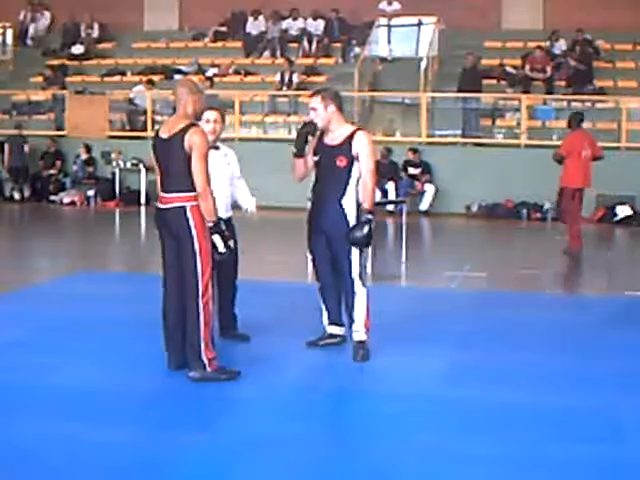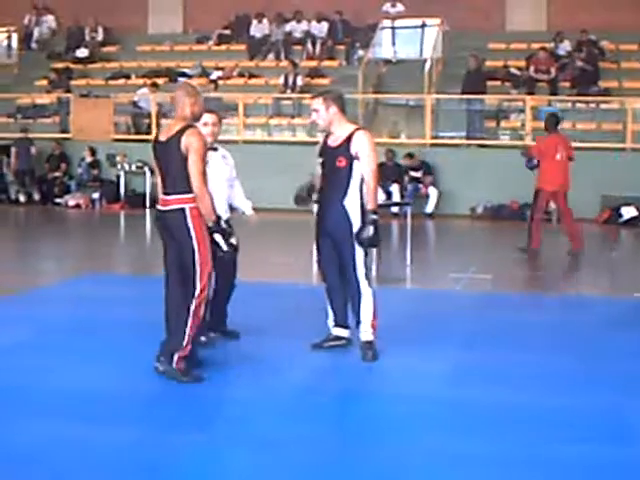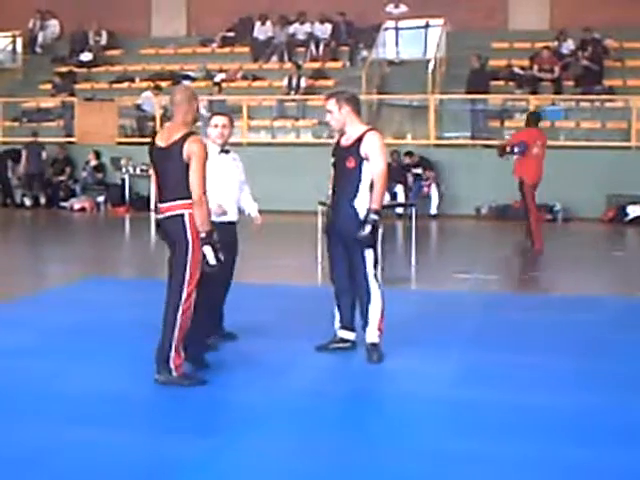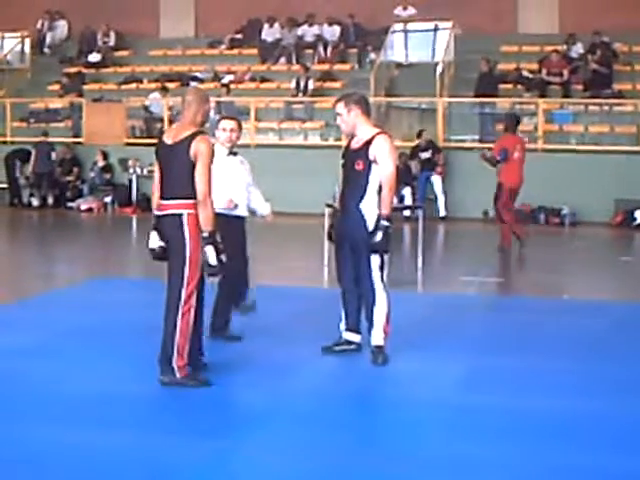
dt=0.4s
person 1, frame 1
left shoulder: (160, 133)
right shoulder: (195, 134)
right elbow: (201, 188)
right wrist: (215, 226)
left hip: (164, 210)
right hip: (187, 211)
left knee: (174, 283)
right knee: (198, 287)
left ankle: (177, 355)
right ankle: (202, 364)
person 1, frame 2
left shoulder: (160, 135)
right shoulder: (192, 135)
right elbow: (198, 188)
right wrist: (215, 225)
left hip: (164, 213)
right hip: (186, 213)
left knee: (176, 285)
right knee: (196, 286)
left ankle: (180, 352)
right ankle: (171, 358)
person 1, frame 3
left shoulder: (156, 140)
right shoulder: (193, 142)
left elbow: (157, 188)
right elbow: (197, 197)
right wrist: (207, 237)
left hip: (164, 218)
right hip: (184, 219)
left knee: (183, 288)
right knee: (182, 292)
left ankle: (189, 350)
right ankle: (168, 368)
person 1, frame 4
left shoulder: (164, 138)
right shoulder: (201, 142)
left elbow: (156, 188)
right elbow: (202, 197)
left wrist: (156, 225)
right wrist: (210, 238)
left hip: (165, 217)
right hip: (185, 218)
left knee: (186, 288)
right knee: (183, 293)
left ankle: (188, 355)
right ankle: (173, 368)
person 2, frame 1
left shoulder: (359, 139)
right shoulder: (316, 139)
left elbow: (368, 180)
right elbow: (299, 175)
left wrist: (366, 217)
right wrist: (300, 148)
left hip: (344, 218)
right hip: (318, 217)
left knee: (351, 277)
right knee: (325, 276)
left ankle: (360, 337)
right ankle: (334, 329)
person 2, frame 2
left shoulder: (359, 138)
right shoulder: (325, 141)
left elbow: (370, 180)
left wrist: (371, 218)
right wrist: (310, 189)
left hip: (350, 218)
right hip: (325, 219)
left knee: (357, 278)
right knee: (332, 278)
left ankle: (367, 337)
right ankle: (339, 332)
person 2, frame 3
left shoulder: (371, 139)
right shoulder: (339, 141)
left elbow: (379, 180)
left wrist: (372, 217)
left hip: (359, 220)
right hip: (338, 220)
left knee: (366, 280)
right knee: (340, 279)
left ankle: (373, 340)
right ankle: (345, 334)
person 2, frame 4
left shoulder: (380, 143)
right shoulder: (350, 144)
left elbow: (388, 186)
left wrist: (383, 224)
right wrist: (337, 217)
left hip: (367, 224)
right hip: (347, 223)
left knee: (372, 284)
right knee: (347, 282)
left ankle: (378, 343)
right ankle: (350, 336)
person 3, frame 1
left shoulder: (229, 155)
left elbow: (237, 184)
left wrist: (249, 204)
left hip: (224, 222)
left knee: (228, 277)
left ankle: (228, 326)
person 3, frame 2
left shoulder: (225, 156)
left elbow: (234, 186)
left wrist: (246, 208)
left hip: (223, 223)
left knee: (227, 275)
left ankle: (217, 323)
right ankle: (199, 328)
person 3, frame 3
left shoulder: (235, 159)
left elbow: (242, 188)
left wrist: (252, 210)
right wrist: (210, 206)
left hip: (228, 226)
left knee: (223, 278)
right knee: (205, 280)
left ankle: (215, 326)
right ankle: (199, 335)
person 3, frame 4
left shoulder: (242, 163)
left elbow: (251, 190)
left wrist: (264, 209)
right wrist: (221, 202)
left hip: (237, 221)
right hip: (217, 218)
left knee: (231, 275)
left ankle: (220, 326)
person 4, frame 1
left shoulder: (571, 137)
right shoulder: (589, 137)
left elbow: (557, 156)
right elbow: (599, 155)
left wrist: (562, 160)
left hip: (570, 180)
right hip: (583, 180)
left knee: (563, 210)
right knee: (574, 212)
left ankle: (575, 243)
right ankle: (575, 246)
person 4, frame 2
left shoulder: (545, 141)
right shoulder: (565, 140)
left elbow: (527, 153)
right elbow: (571, 158)
left wrist: (531, 157)
left hip: (546, 184)
right hip: (562, 183)
left knee: (536, 213)
right knee: (565, 214)
left ankle: (533, 246)
right ankle: (577, 245)
person 4, frame 3
left shoulder: (523, 133)
right shoulder: (542, 135)
left elbow: (503, 147)
left wrist: (501, 150)
right wrist: (517, 151)
left hip: (526, 177)
right hip: (536, 176)
left knee: (530, 209)
right knee: (529, 207)
left ankle: (537, 244)
right ankle: (529, 235)
person 4, frame 4
left shoulder: (504, 140)
right shoulder: (521, 141)
left elbow: (494, 162)
left wrist: (484, 156)
left hip: (506, 180)
right hip: (518, 180)
left knee: (500, 208)
right knee: (507, 209)
left ankle: (519, 233)
right ankle: (506, 243)
